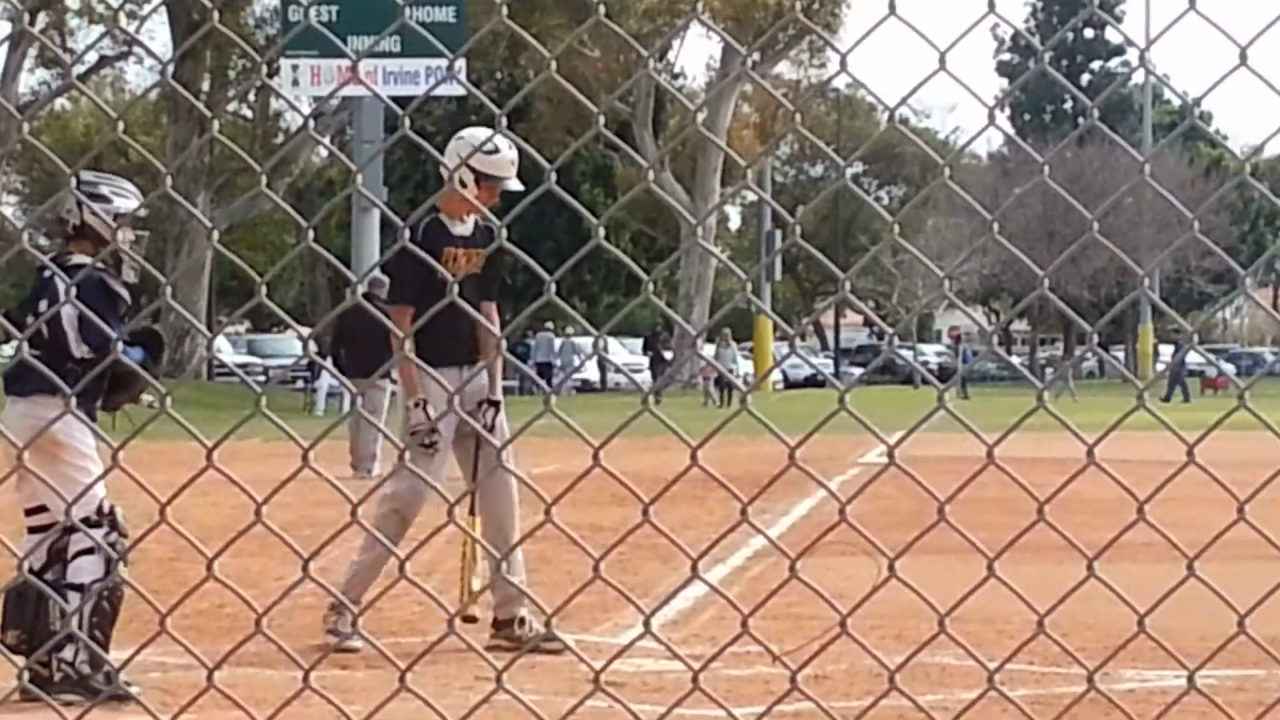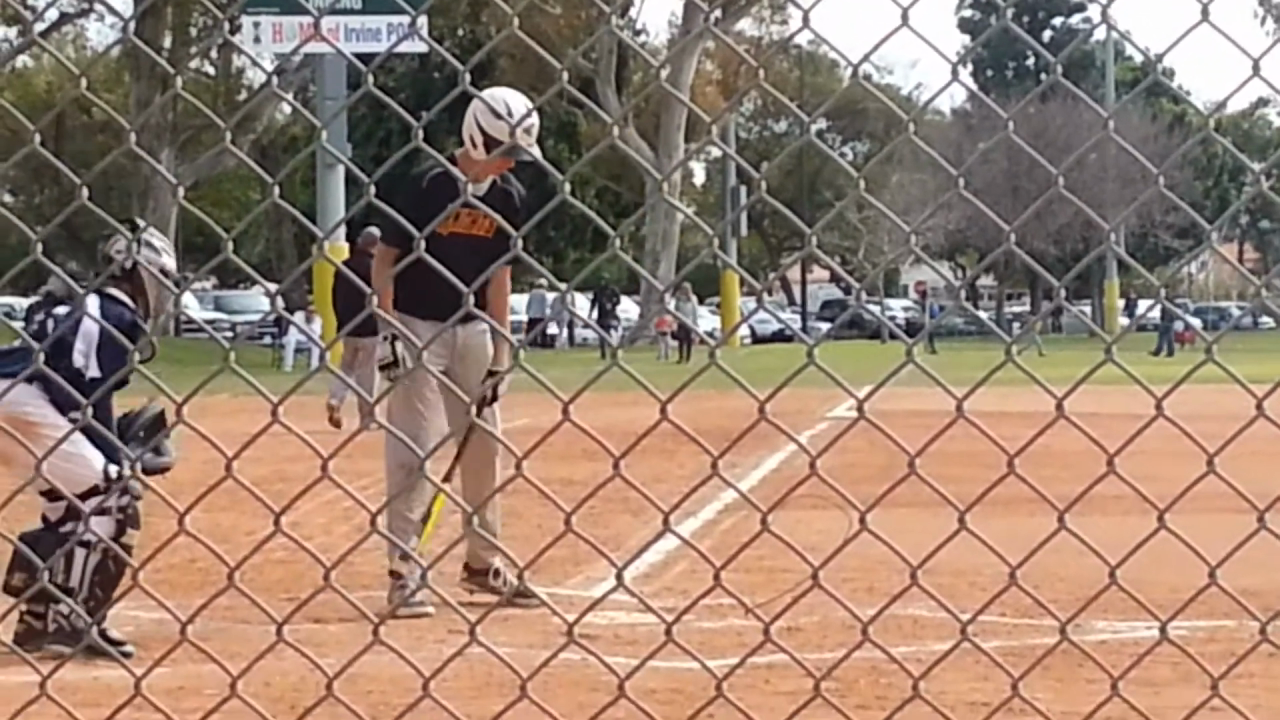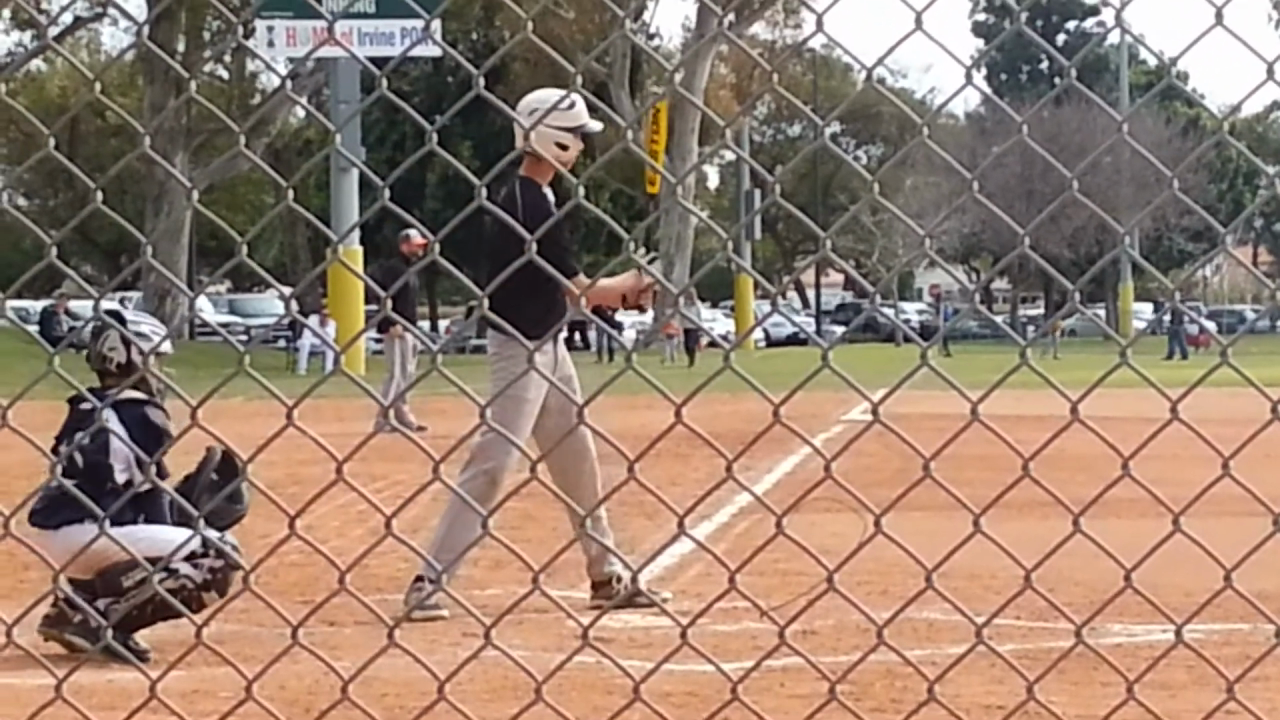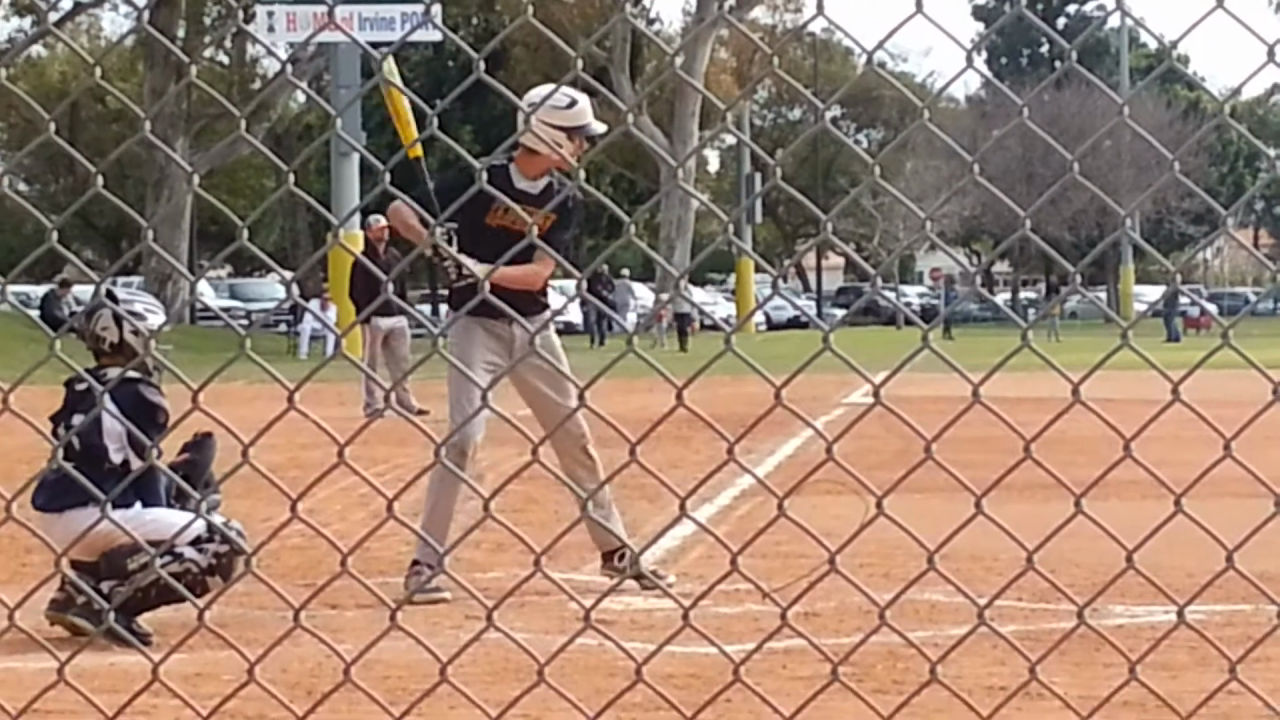
dt=1s
person 1, frame 1
left shoulder: (488, 234)
right shoulder: (419, 233)
left elbow: (489, 317)
right elbow: (400, 321)
left wrist: (495, 389)
right wrist: (418, 395)
left hip: (476, 375)
right hip: (429, 377)
left knee: (499, 492)
right knee: (410, 493)
left ankle: (511, 617)
right ankle: (346, 606)
person 1, frame 2
left shoulder: (510, 197)
right shoulder: (427, 186)
left elbow: (499, 280)
right elbow: (385, 259)
left wrist: (500, 360)
right wrist: (387, 333)
left hip: (471, 328)
right hip: (417, 327)
left knee: (484, 447)
right knee: (413, 451)
left ankle: (482, 564)
right ankle: (404, 576)
person 1, frame 3
left shoulder: (528, 196)
right shoulder: (532, 207)
right elbow: (583, 293)
left wrist: (618, 287)
right wrist: (635, 280)
left hip: (547, 344)
right hip: (519, 347)
left knee: (579, 458)
right knee: (492, 463)
left ankle: (609, 576)
right ankle: (428, 580)
person 1, frame 4
left shoulder: (566, 199)
right shoulder: (480, 179)
left elbow: (542, 269)
right elbow: (399, 213)
left wrist: (486, 272)
right wrist: (436, 244)
left hip: (534, 327)
right hip: (476, 325)
left knee: (575, 436)
right knee: (463, 440)
left ankle: (616, 551)
right ankle: (425, 563)
person 2, frame 1
left shoulder: (53, 276)
right shoulder: (94, 283)
left elbow: (52, 349)
right elbow: (109, 361)
left wrist: (118, 359)
right wrist: (136, 359)
right hip: (56, 417)
left knee: (49, 538)
right knee: (95, 535)
right ankle: (76, 666)
person 2, frame 2
left shoulder: (88, 308)
right shoulder: (114, 316)
right elbow: (89, 402)
left wrist: (117, 449)
right wrist: (124, 460)
left knee: (76, 500)
right knee: (111, 498)
left ankle: (40, 615)
right ankle: (67, 622)
person 2, frame 3
left shoulder: (87, 408)
right shoulder: (137, 414)
right elbow: (148, 496)
left wrist: (186, 498)
left hip: (58, 534)
right hip: (83, 534)
right knee: (219, 552)
left ankle: (76, 607)
right ankle: (101, 618)
person 2, frame 4
left shoulder: (85, 387)
right shoulder: (134, 394)
right elbow: (146, 478)
left wrist: (175, 478)
left hip: (62, 516)
right hip: (90, 516)
right knee: (225, 541)
left ankle: (79, 589)
right ankle: (108, 600)
person 3, frame 1
left shoulder: (348, 312)
right shoulder: (385, 312)
left elbow: (335, 345)
left wrist: (342, 371)
left hip: (353, 375)
right hip: (377, 375)
left knee: (356, 419)
right knee: (374, 421)
left ankle: (357, 464)
right ankle: (367, 467)
person 3, frame 2
left shoulder: (344, 266)
right shoulder: (374, 268)
left elbow: (335, 297)
left wrist: (341, 321)
left hip: (348, 329)
right hip: (369, 330)
left knee: (347, 369)
right knee: (368, 375)
left ankle: (333, 403)
right ankle: (367, 417)
person 3, frame 3
left shoulder: (411, 270)
right shoulder: (393, 268)
right elbow: (384, 298)
right wrist: (392, 324)
left hip: (408, 330)
right hip: (396, 329)
left knee: (407, 376)
right knee: (398, 374)
left ankle: (403, 417)
right ankle: (383, 419)
person 3, frame 4
left shoulder: (395, 255)
right shoulder: (363, 259)
right elbow: (356, 292)
left wrist: (405, 312)
right wrist: (365, 316)
left hip: (397, 317)
right hip: (374, 318)
left knee: (401, 362)
right knee: (371, 363)
left ankle: (406, 402)
right ankle: (373, 404)
